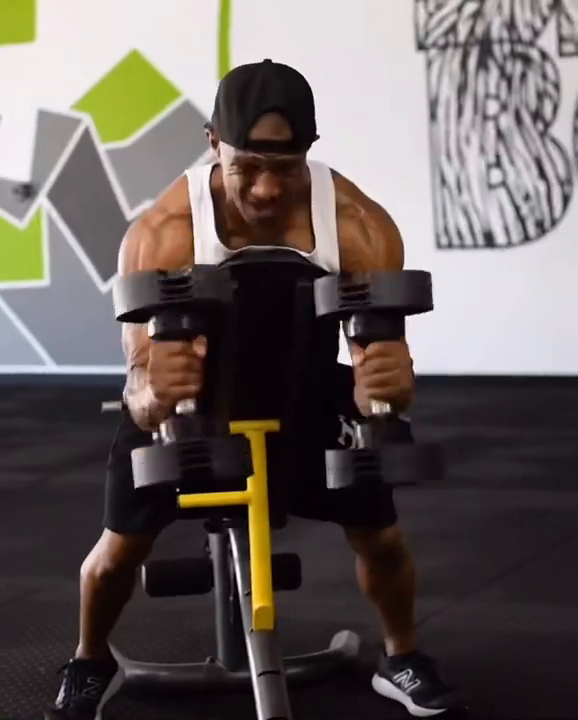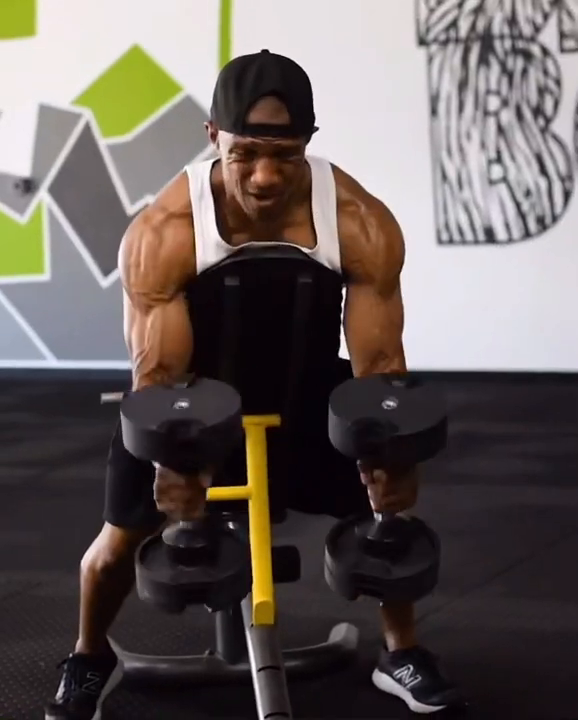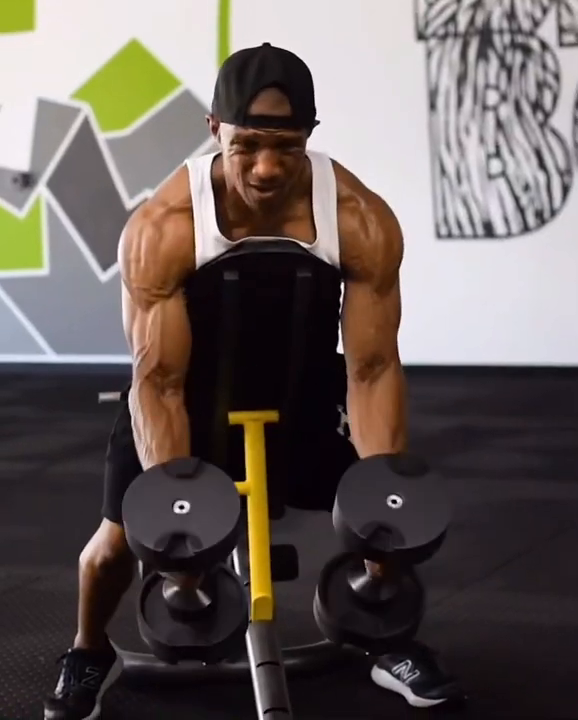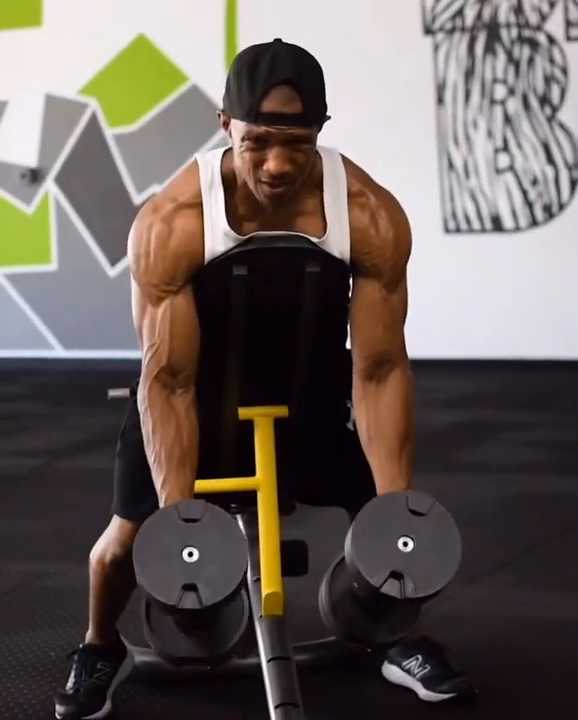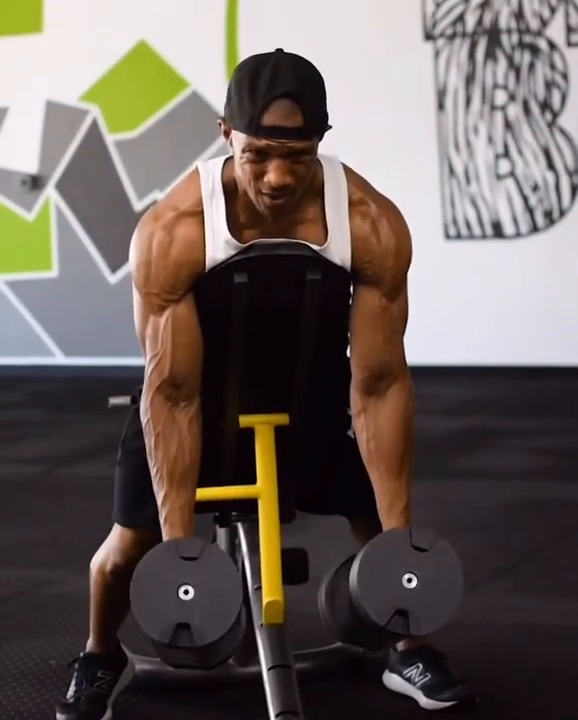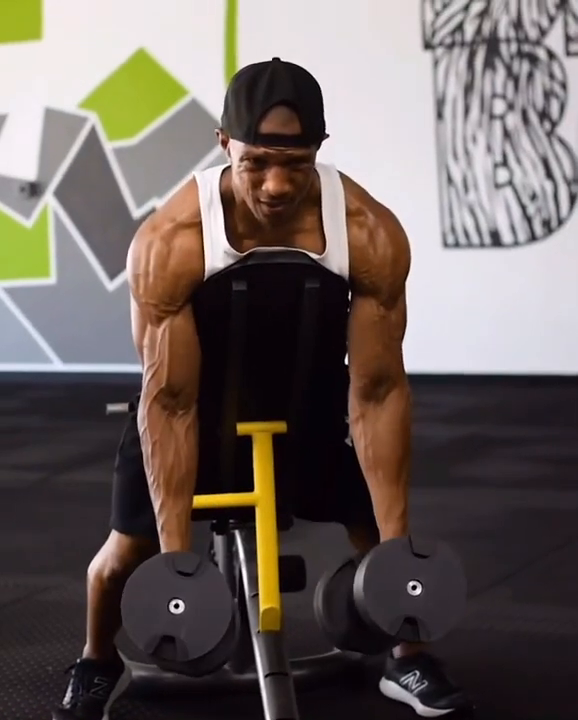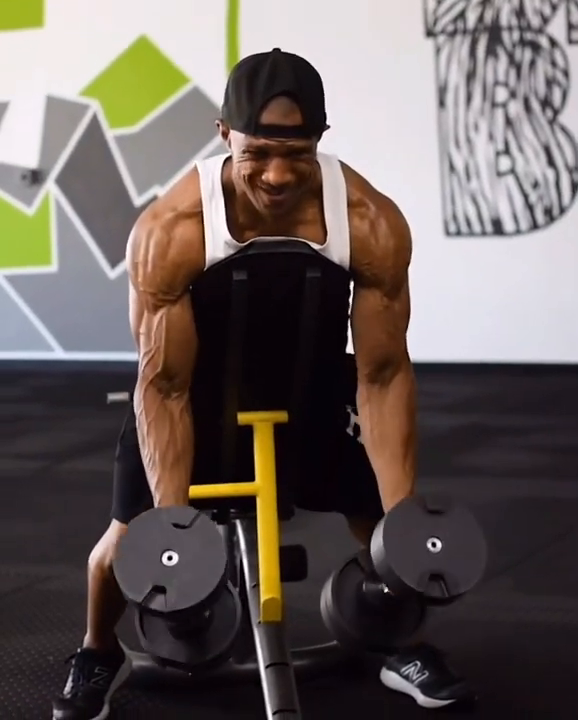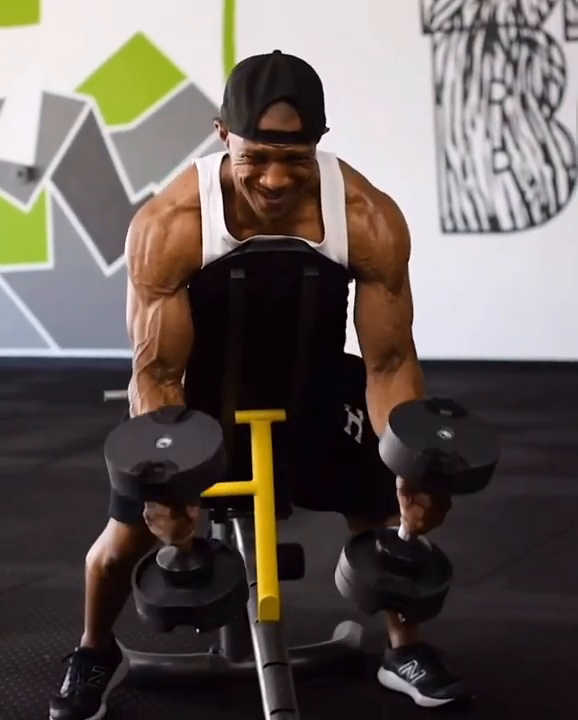
dt=0.2s
person 1, frame 1
left shoulder: (360, 223)
right shoulder: (161, 231)
left elbow: (385, 364)
right elbow: (143, 401)
left wrist: (392, 379)
right wrist: (157, 390)
right hip: (189, 383)
left knee: (379, 535)
right knee: (120, 548)
left ankle: (401, 661)
right ankle: (91, 666)
person 1, frame 2
left shoulder: (362, 223)
right shoulder: (160, 232)
left elbow: (378, 361)
right elbow: (156, 378)
right wrist: (168, 460)
left knee: (380, 523)
right knee: (121, 541)
left ankle: (401, 656)
right ankle: (91, 660)
person 1, frame 3
left shoulder: (361, 220)
right shoulder: (160, 227)
left elbow: (372, 367)
right elbow: (158, 381)
right hip: (194, 376)
right knee: (120, 535)
left ankle: (399, 650)
right ankle: (90, 655)
person 1, frame 4
left shoulder: (371, 215)
right shoulder: (168, 223)
left elbow: (379, 368)
right elbow: (169, 380)
right hip: (203, 374)
right knee: (131, 532)
left ankle: (408, 645)
right ankle: (101, 651)
person 1, frame 5
left shoulder: (372, 225)
right shoulder: (170, 233)
left elbow: (378, 383)
right elbow: (173, 393)
left wrist: (398, 529)
right wrist: (180, 542)
right hip: (202, 384)
left knee: (383, 529)
right knee: (132, 543)
left ankle: (410, 654)
right ankle: (101, 660)
person 1, frame 6
left shoulder: (371, 235)
right shoulder: (167, 242)
left elbow: (376, 392)
right elbow: (170, 402)
left wrist: (396, 538)
right wrist: (176, 552)
right hip: (199, 390)
left knee: (380, 535)
right knee: (129, 550)
left ankle: (407, 662)
right ankle: (98, 666)
person 1, frame 7
left shoulder: (372, 224)
right shoulder: (168, 231)
left elbow: (382, 375)
right elbow: (164, 385)
left wrist: (404, 511)
right hip: (202, 379)
left knee: (385, 526)
right knee: (132, 535)
left ankle: (407, 651)
right ankle: (99, 656)
person 1, frame 8
left shoulder: (370, 220)
right shoulder: (167, 224)
left elbow: (388, 363)
right elbow: (157, 372)
right hip: (200, 377)
left knee: (386, 520)
right knee: (127, 534)
left ankle: (406, 652)
right ankle: (96, 655)
